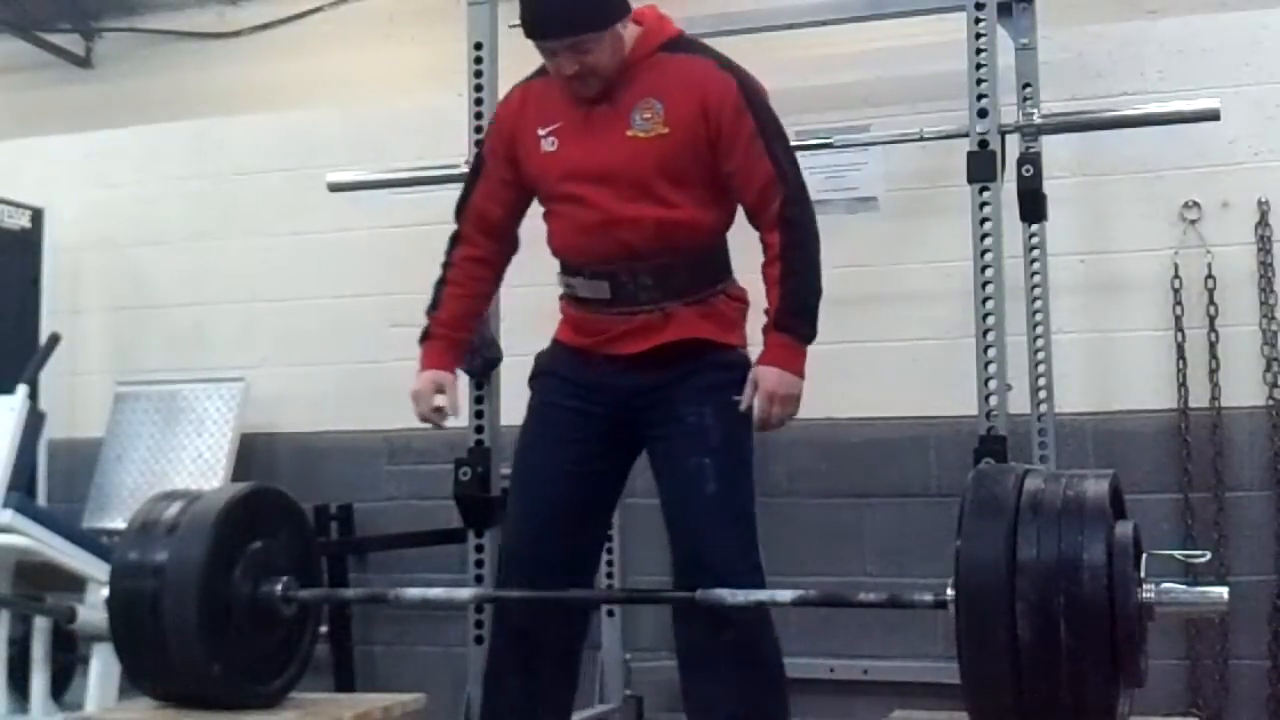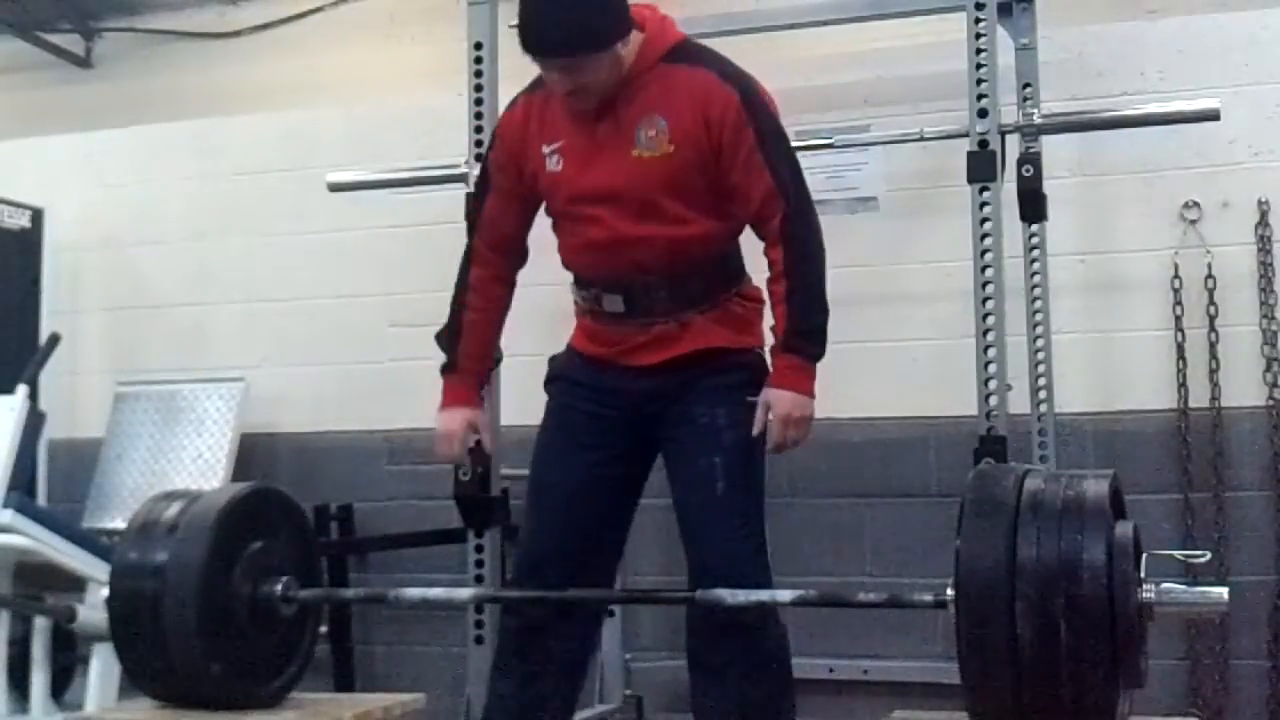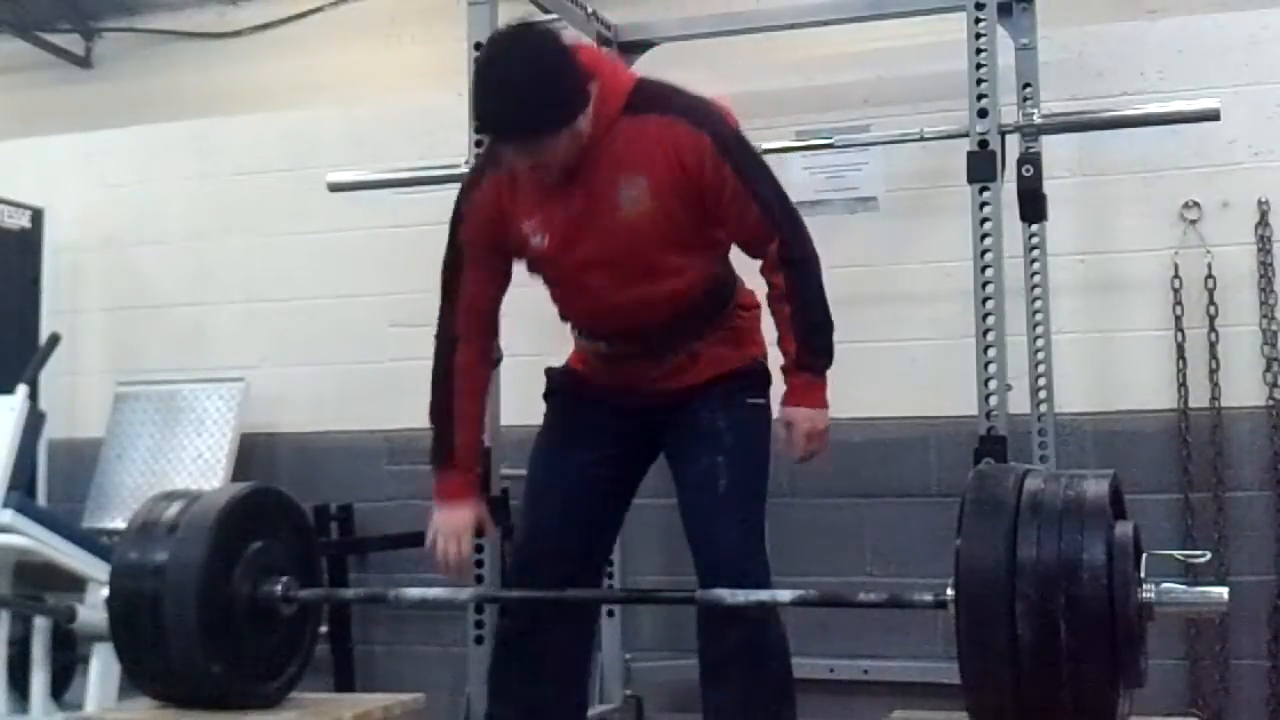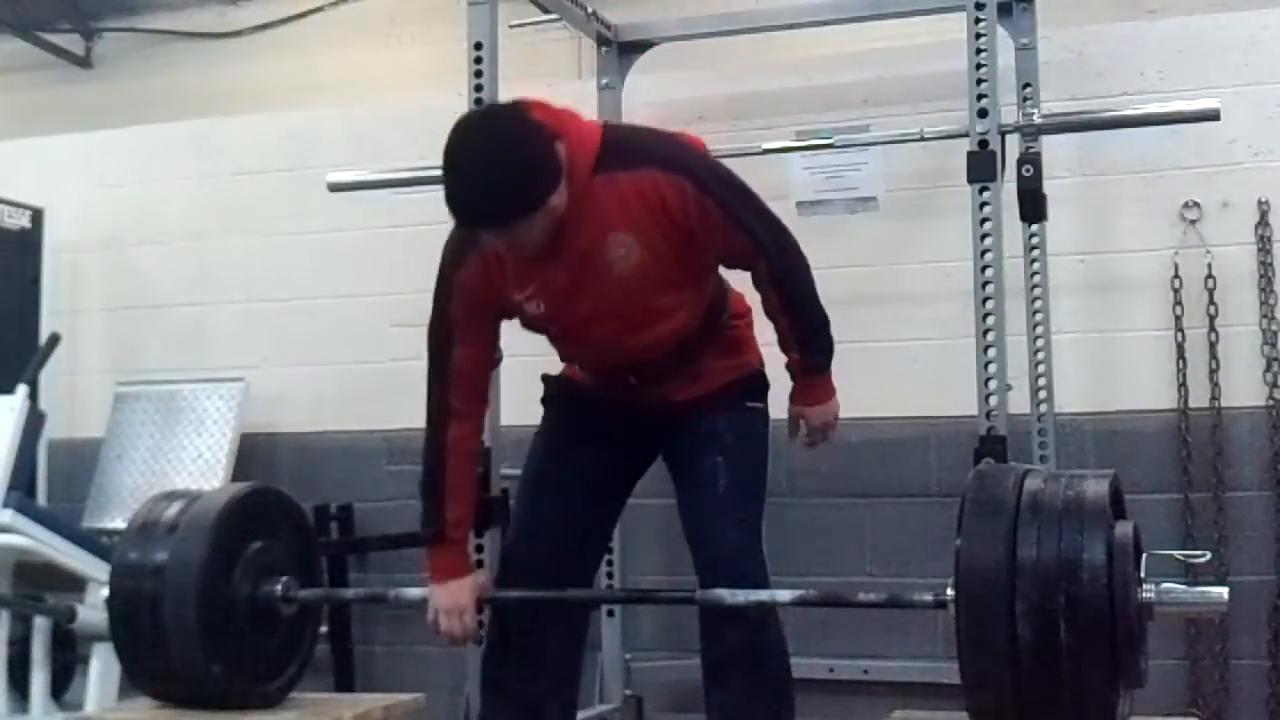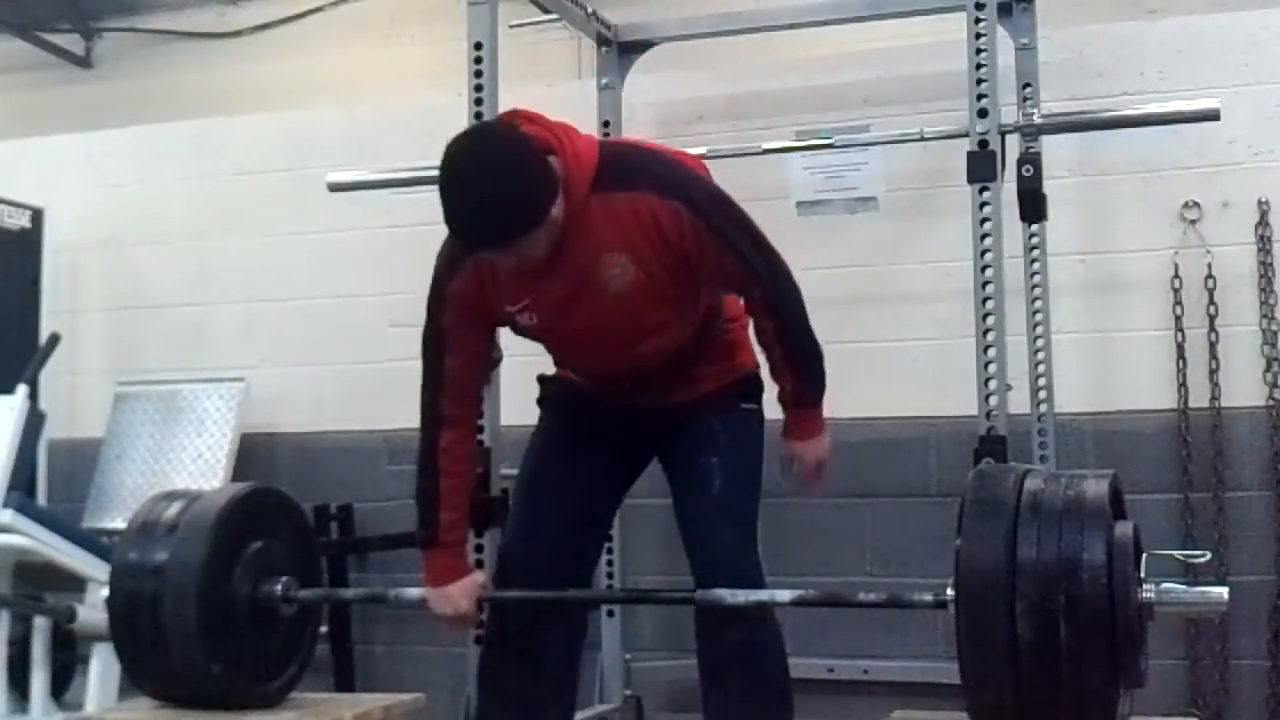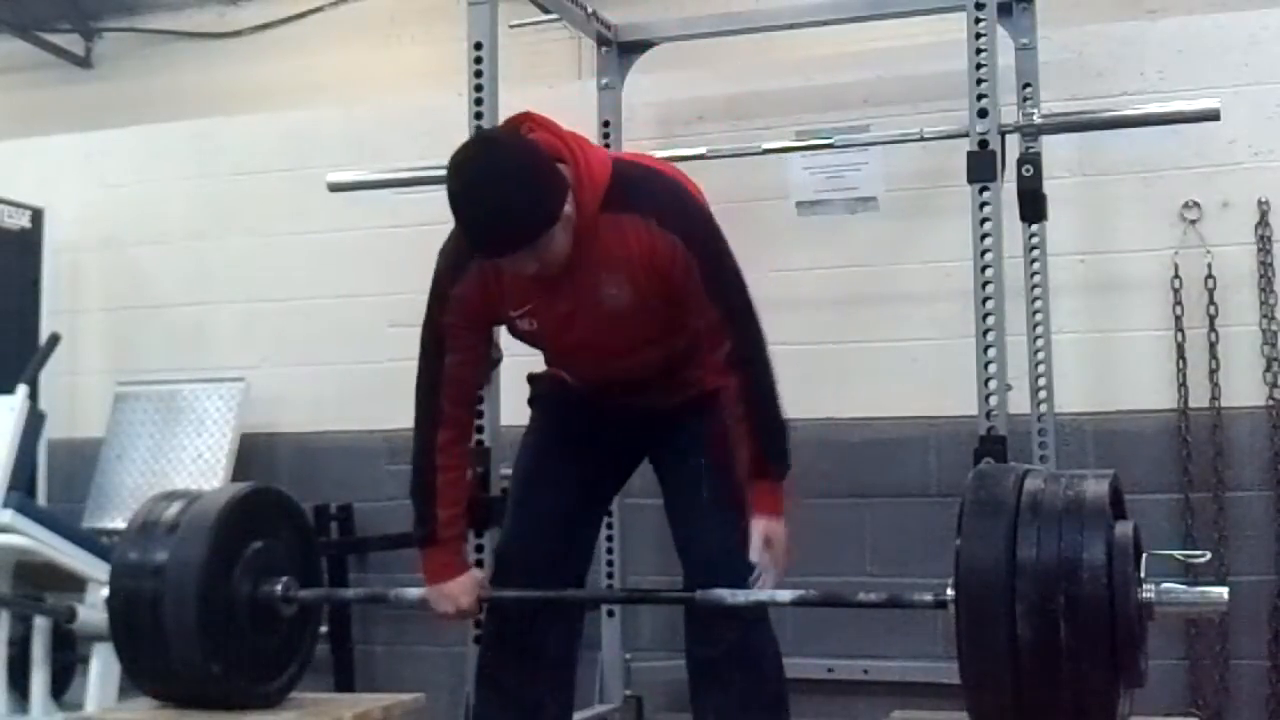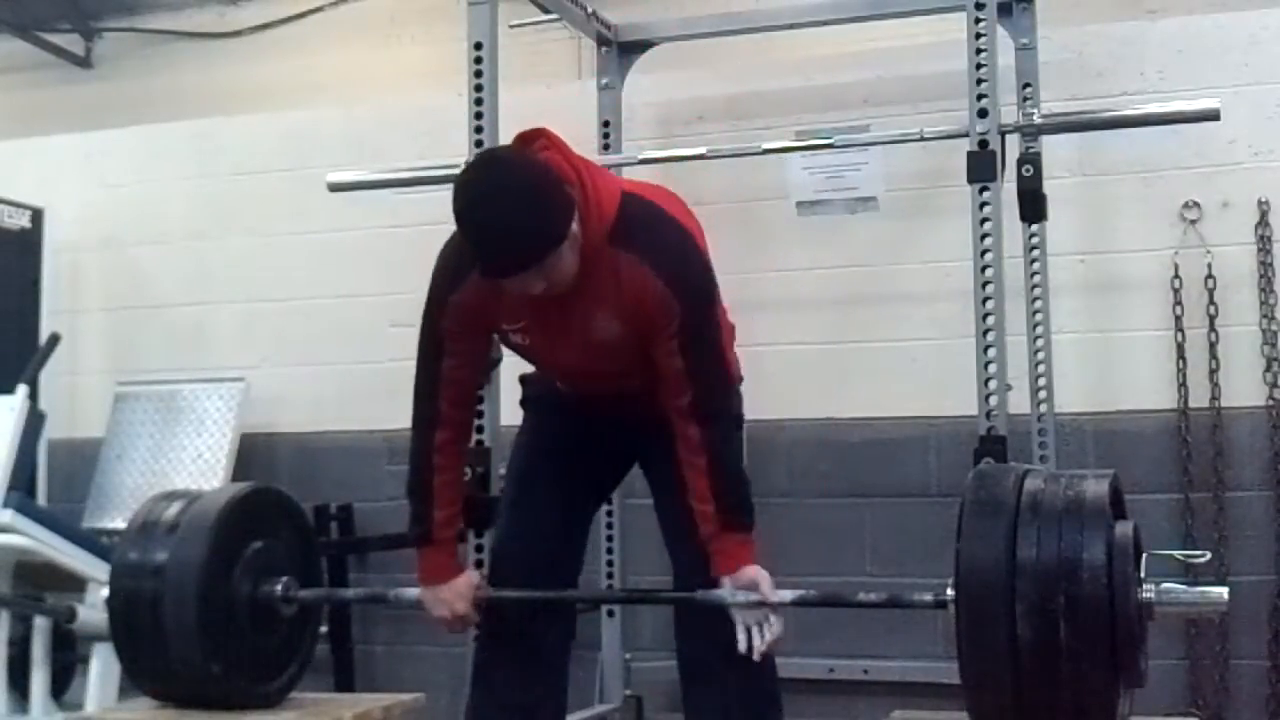
dt=0.2s
person 1, frame 1
left shoulder: (708, 83)
right shoulder: (522, 111)
left elbow: (784, 214)
right elbow: (480, 237)
left wrist: (786, 347)
right wrist: (440, 351)
left hip: (695, 362)
right hip: (579, 365)
left knee: (717, 576)
right knee: (533, 573)
person 1, frame 2
left shoulder: (713, 92)
right shoulder: (526, 121)
left elbow: (790, 228)
right elbow: (490, 257)
left wrist: (794, 369)
right wrist: (462, 388)
left hip: (710, 367)
right hip: (596, 370)
left knee: (727, 581)
right knee: (545, 577)
person 1, frame 3
left shoulder: (684, 130)
right shoulder: (492, 189)
left elbow: (782, 246)
right elbow: (466, 331)
left wrist: (806, 382)
right wrist: (455, 485)
left hip: (713, 382)
right hip: (594, 391)
left knee: (731, 581)
right knee: (539, 583)
person 1, frame 4
left shoulder: (659, 171)
right shoulder: (474, 260)
left elbow: (774, 259)
right elbow: (456, 402)
left wrist: (812, 382)
right wrist: (449, 560)
left hip: (712, 391)
right hip: (592, 402)
left knee: (732, 583)
right knee: (528, 585)
person 1, frame 5
left shoulder: (653, 187)
right shoulder: (466, 269)
left elbow: (767, 285)
right elbow: (450, 407)
left wrist: (804, 416)
right wrist: (445, 560)
left hip: (708, 394)
right hip: (587, 403)
left knee: (728, 587)
right knee: (525, 587)
person 1, frame 6
left shoulder: (656, 208)
right shoulder: (468, 267)
left elbow: (736, 351)
right elbow: (446, 403)
left wrist: (764, 495)
right wrist: (442, 556)
left hip: (693, 399)
right hip: (578, 403)
left knee: (722, 589)
right knee: (521, 588)
person 1, frame 7
left shoulder: (657, 243)
right shoulder: (463, 273)
left elbow: (703, 408)
right elbow: (442, 407)
left wrist: (733, 550)
right wrist: (438, 559)
left hip: (676, 404)
right hip: (567, 406)
left knee: (714, 590)
right knee: (515, 591)
